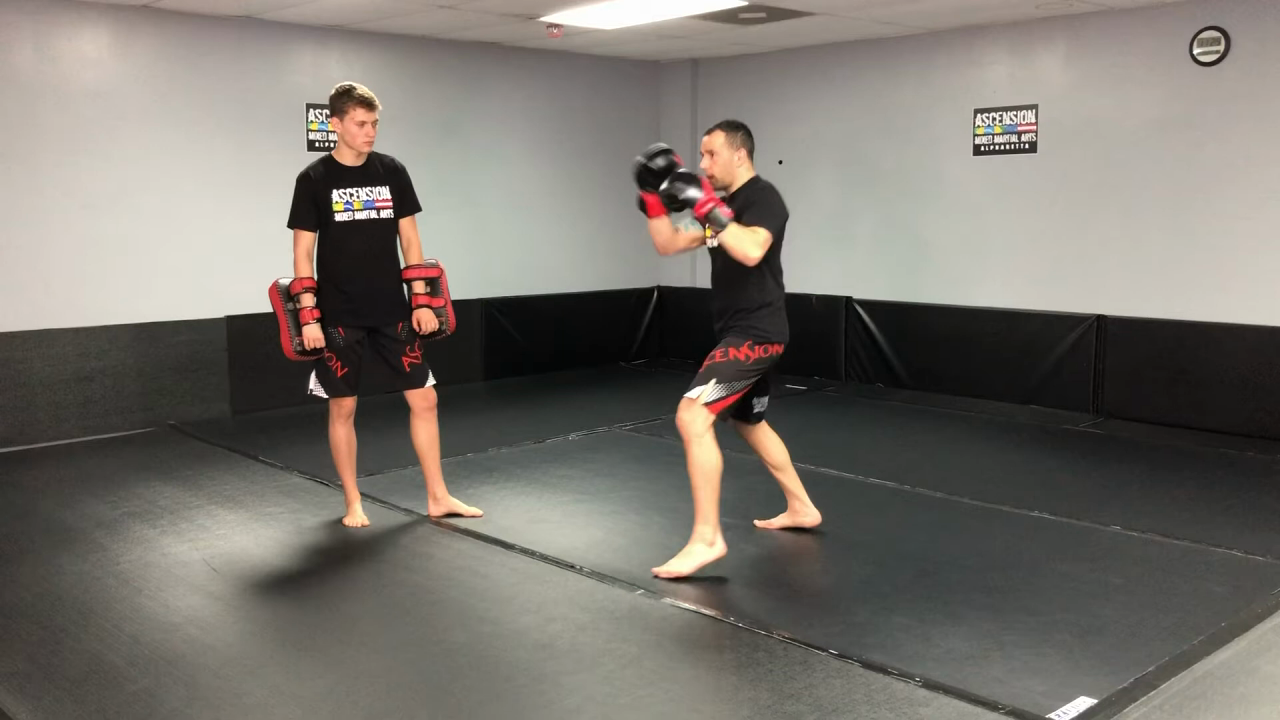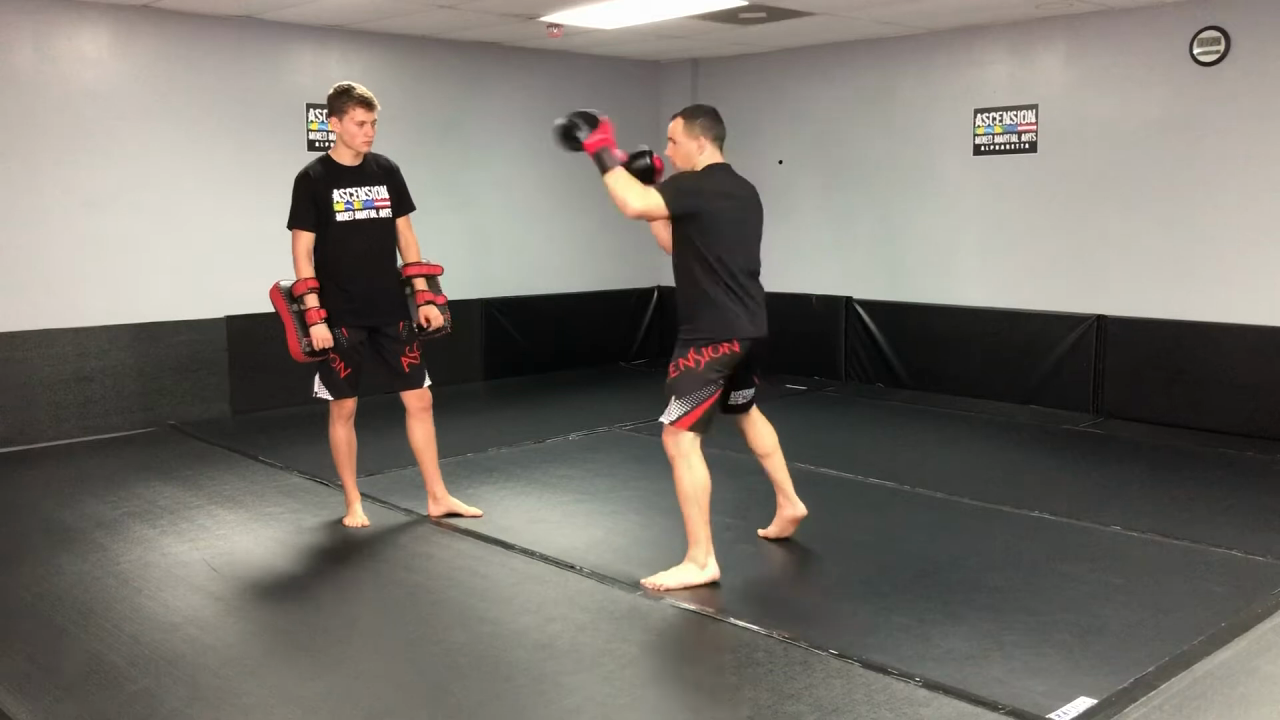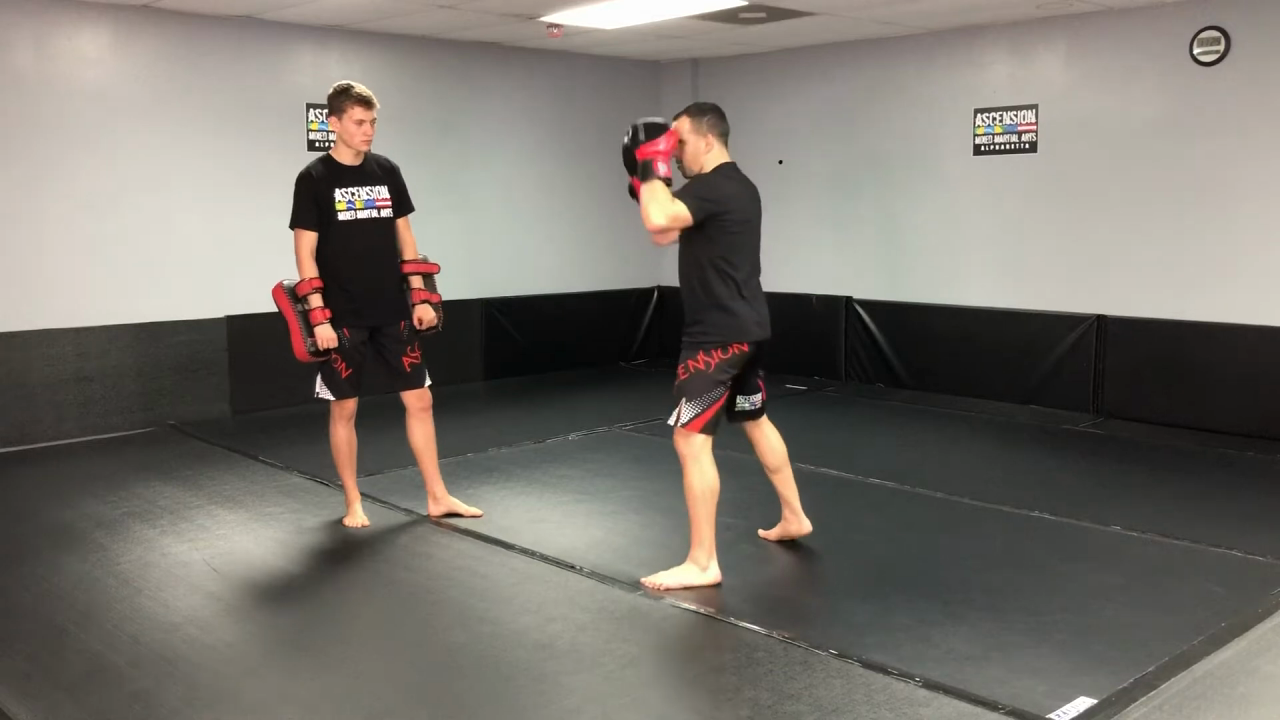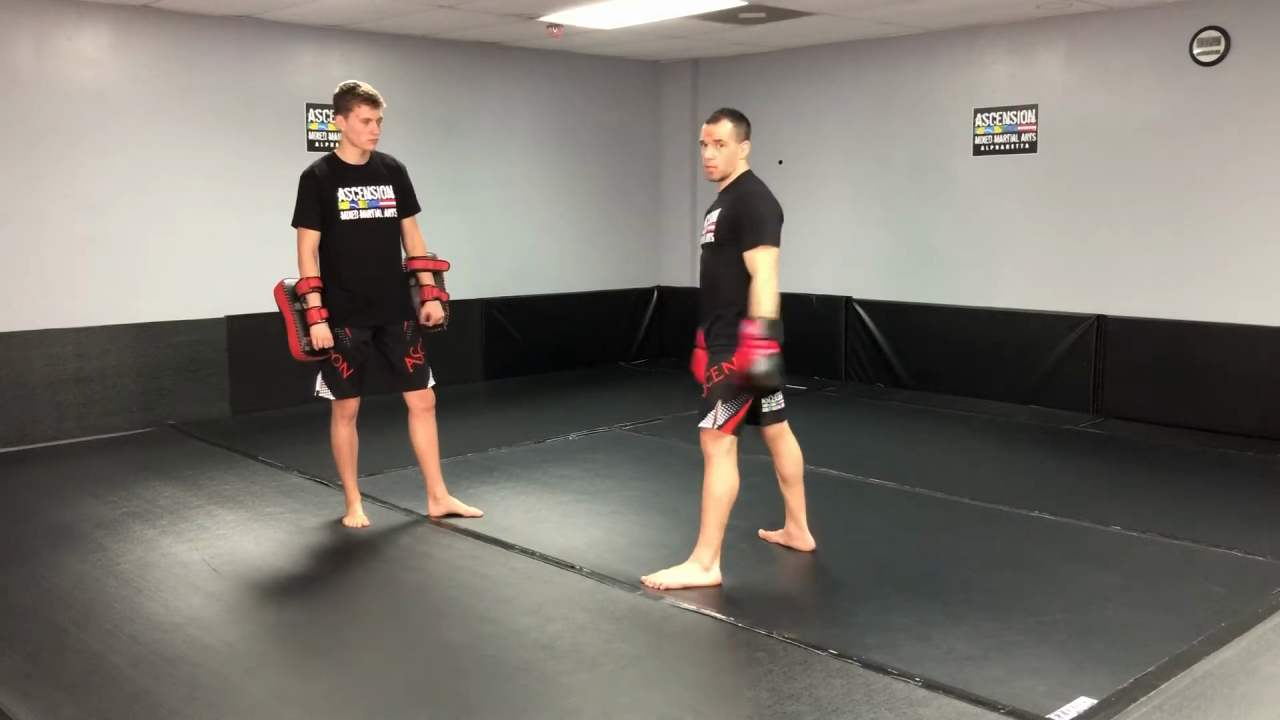
dt=0.4s
person 1, frame 1
left shoulder: (763, 198)
right shoulder: (725, 203)
left elbow: (750, 251)
right elbow: (667, 245)
left wrist: (709, 209)
right wrist: (653, 199)
left hip: (755, 333)
right hip: (750, 332)
left knee: (693, 416)
right knee: (751, 423)
left ankle: (707, 538)
right ankle: (801, 509)
person 1, frame 2
left shoulder: (697, 186)
right shoulder: (744, 192)
left elbow: (634, 205)
left wrist: (604, 152)
right wrist: (652, 205)
left hip: (713, 334)
right hip: (747, 325)
left knee: (679, 438)
right knee: (746, 413)
left ankle: (701, 561)
right ankle: (787, 505)
person 1, frame 3
left shoulder: (712, 186)
right shoulder: (734, 185)
left elbow: (657, 220)
right elbow: (664, 229)
left wrist: (652, 166)
right wrist: (647, 179)
left hip: (718, 334)
right hip: (747, 326)
left knee: (690, 439)
right knee: (755, 421)
left ankle: (702, 563)
right ankle: (794, 517)
person 1, frame 4
left shoulder: (752, 199)
right shoulder: (725, 201)
left elbow: (766, 275)
left wrist: (756, 339)
right wrist: (708, 335)
left hip: (744, 341)
right hip: (732, 338)
left knee: (716, 442)
right knee: (775, 429)
left ankle: (704, 563)
right ankle: (797, 529)
person 2, frame 1
left shoulder: (392, 171)
right shoulder: (315, 179)
left elbow: (410, 239)
right elbow: (303, 252)
left wrist: (422, 300)
right wrist: (309, 314)
left hip: (392, 310)
right hip: (340, 315)
left knee: (424, 398)
right knee: (342, 407)
left ankle: (437, 496)
right ankle: (353, 503)
person 2, frame 2
left shoulder: (387, 170)
right shoulder: (313, 179)
left elbow: (406, 237)
right elbow: (303, 253)
left wrist: (424, 296)
right wrist: (315, 315)
left hip: (392, 311)
right hip: (341, 317)
left knee: (419, 399)
right knee: (343, 409)
left ankle: (438, 497)
right ankle: (353, 503)
person 2, frame 3
left shoulder: (386, 170)
right shoulder: (314, 179)
right elbow: (306, 253)
left wrist: (420, 296)
right wrist: (319, 315)
left hip: (393, 311)
right hip: (343, 316)
left knee: (420, 399)
right knee: (344, 408)
left ankle: (437, 496)
right ankle: (353, 503)
person 2, frame 4
left shoulder: (393, 170)
right shoulder: (318, 178)
left elbow: (412, 235)
right elbow: (307, 251)
left wrist: (431, 293)
right wrist: (315, 315)
left hip: (396, 310)
right hip: (345, 316)
left knee: (422, 399)
right knee: (345, 408)
left ankle: (438, 497)
right ankle: (353, 503)
